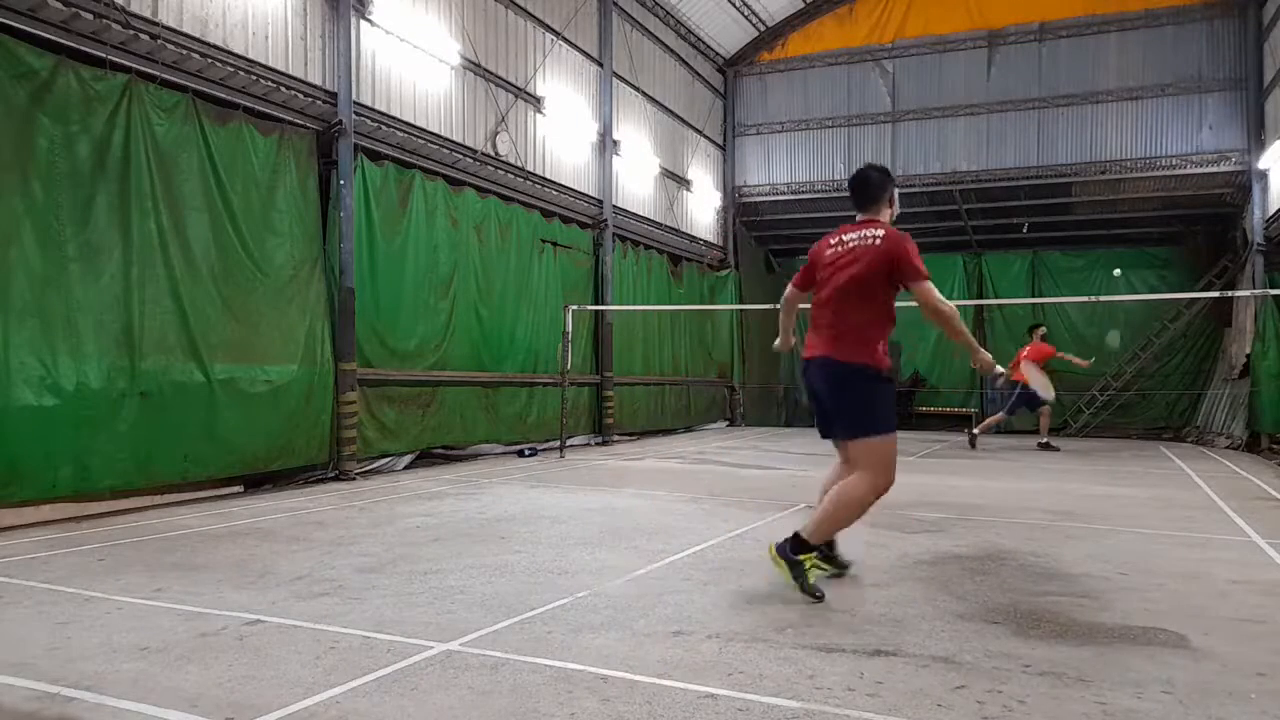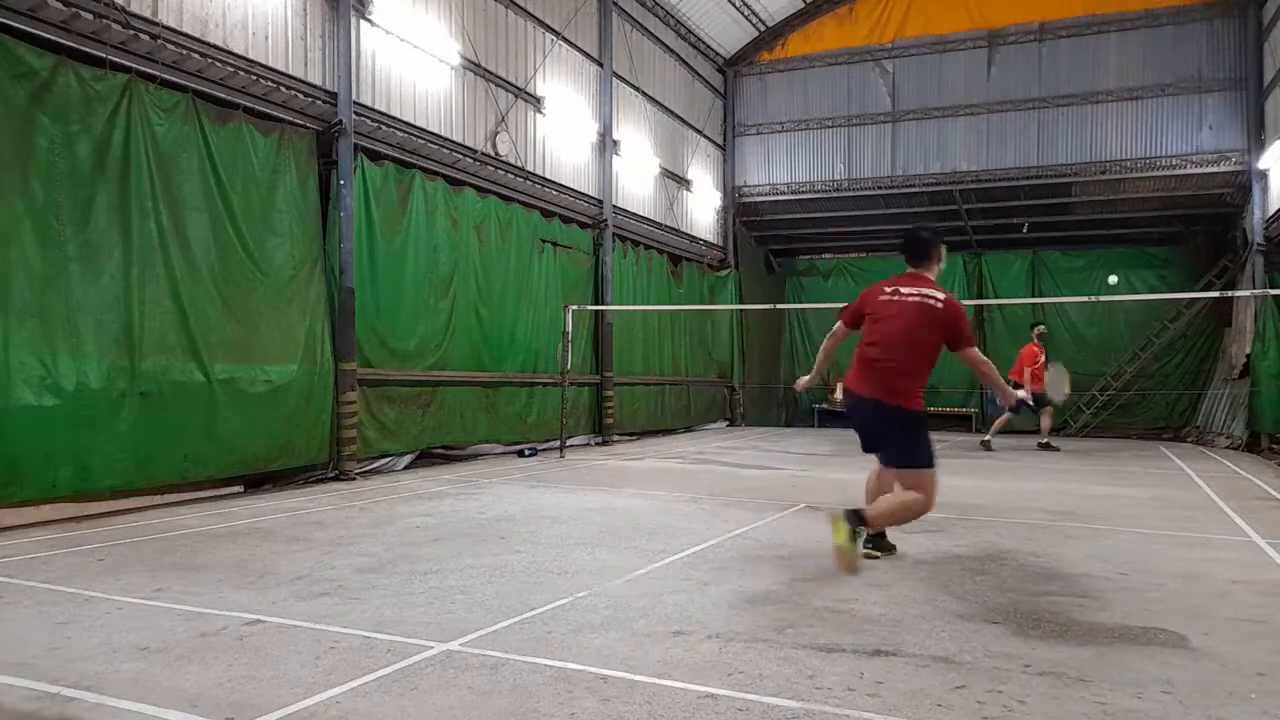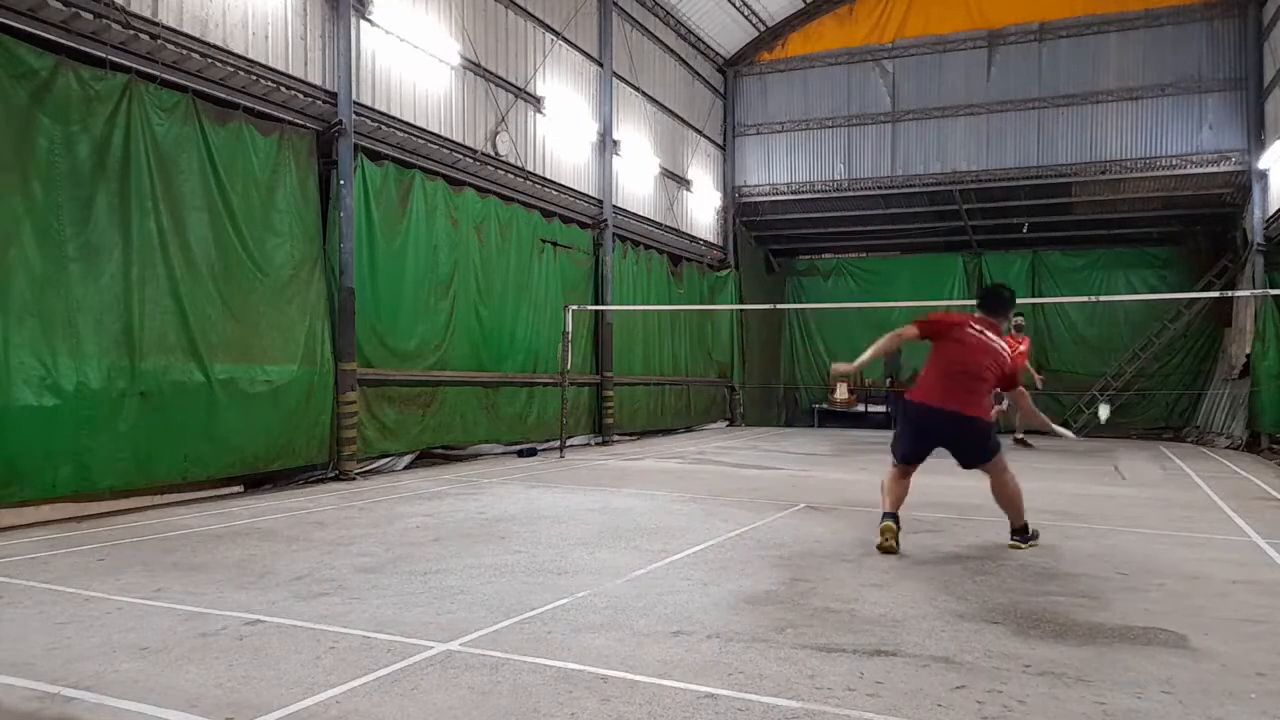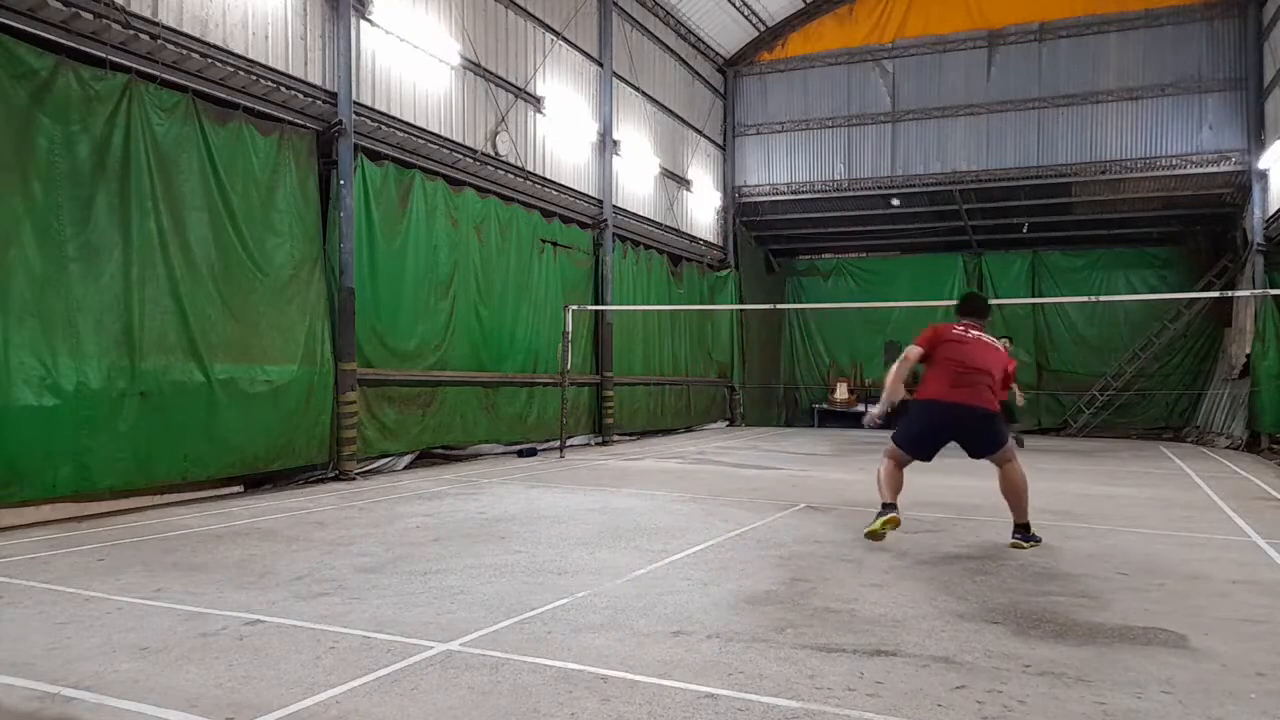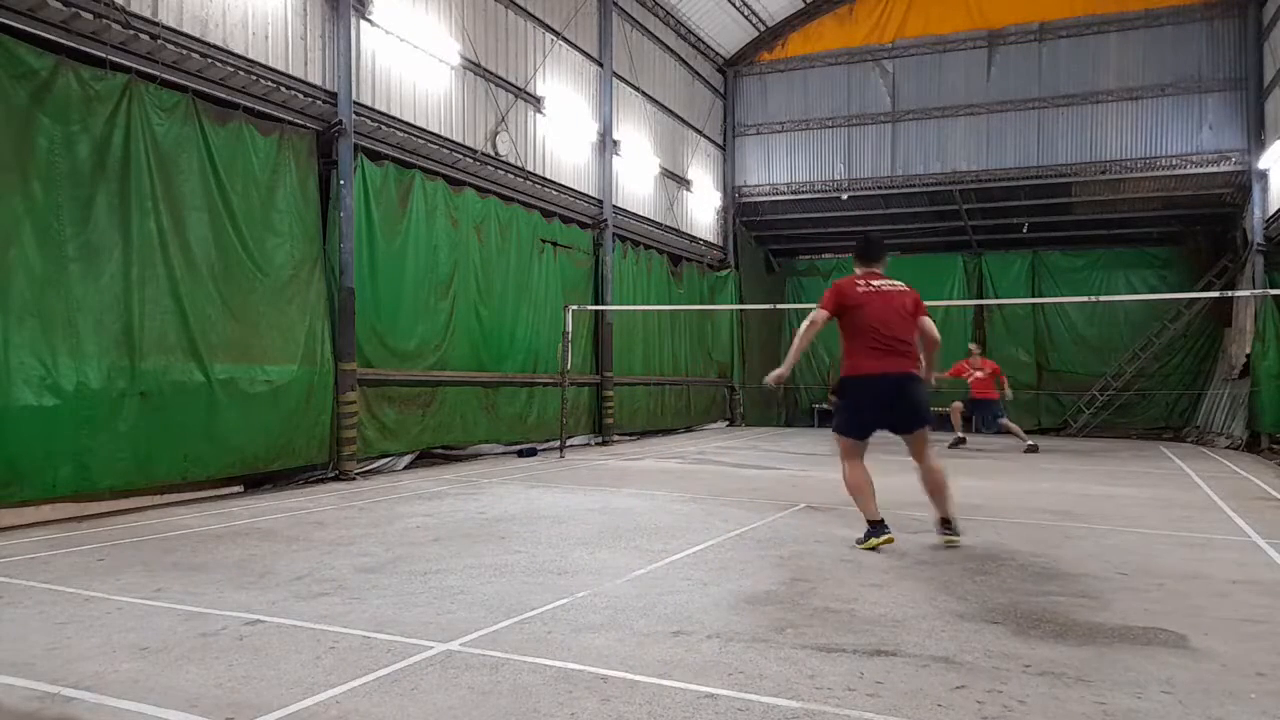
dt=0.3s
person 1, frame 1
left shoulder: (826, 245)
right shoulder: (893, 242)
left elbow: (789, 298)
right elbow: (934, 305)
left wrist: (786, 337)
right wrist: (975, 351)
left hip: (817, 365)
right hip: (857, 369)
left knee: (853, 463)
right knee: (876, 476)
left ankle: (821, 543)
right ankle: (796, 549)
person 1, frame 2
left shoulder: (876, 293)
right shoulder: (947, 306)
left elbow: (836, 335)
right elbow: (976, 362)
left wrist: (813, 376)
right wrist: (1006, 392)
left hip: (857, 395)
right hip: (899, 404)
left knee: (888, 463)
right knee: (920, 497)
left ankle: (875, 536)
right ankle: (855, 522)
person 1, frame 3
left shoulder: (950, 321)
right shoulder: (1006, 353)
left elbow: (899, 336)
right elbow: (1019, 397)
left wrist: (857, 366)
right wrist: (1041, 420)
left hip: (921, 409)
right hip: (970, 420)
left knee: (899, 471)
right knee: (998, 471)
left ankle: (889, 518)
right ankle: (1020, 531)
person 1, frame 4
left shoulder: (939, 331)
right shoulder: (999, 350)
left elbow: (907, 359)
right elbow: (999, 392)
left wrist: (883, 404)
left hip: (931, 407)
right hip: (979, 411)
left knee: (892, 460)
right knee: (1008, 461)
left ankle: (887, 509)
right ankle: (1022, 531)
person 1, frame 5
left shoulder: (842, 288)
right shoulder: (907, 292)
left elbow: (813, 324)
right elbow: (932, 337)
left wrist: (787, 367)
right wrist: (926, 371)
left hip: (861, 380)
right hip: (905, 379)
left knee: (851, 458)
right knee: (923, 454)
left ankle: (877, 527)
right ankle: (947, 523)
